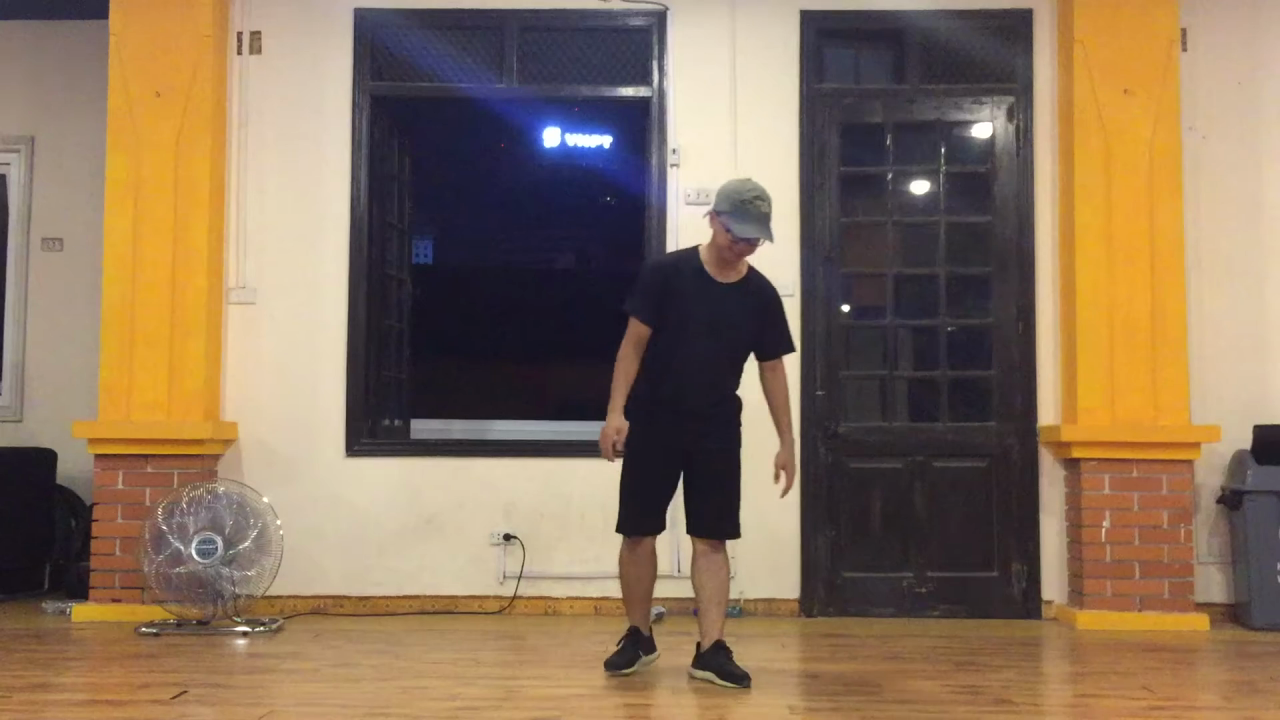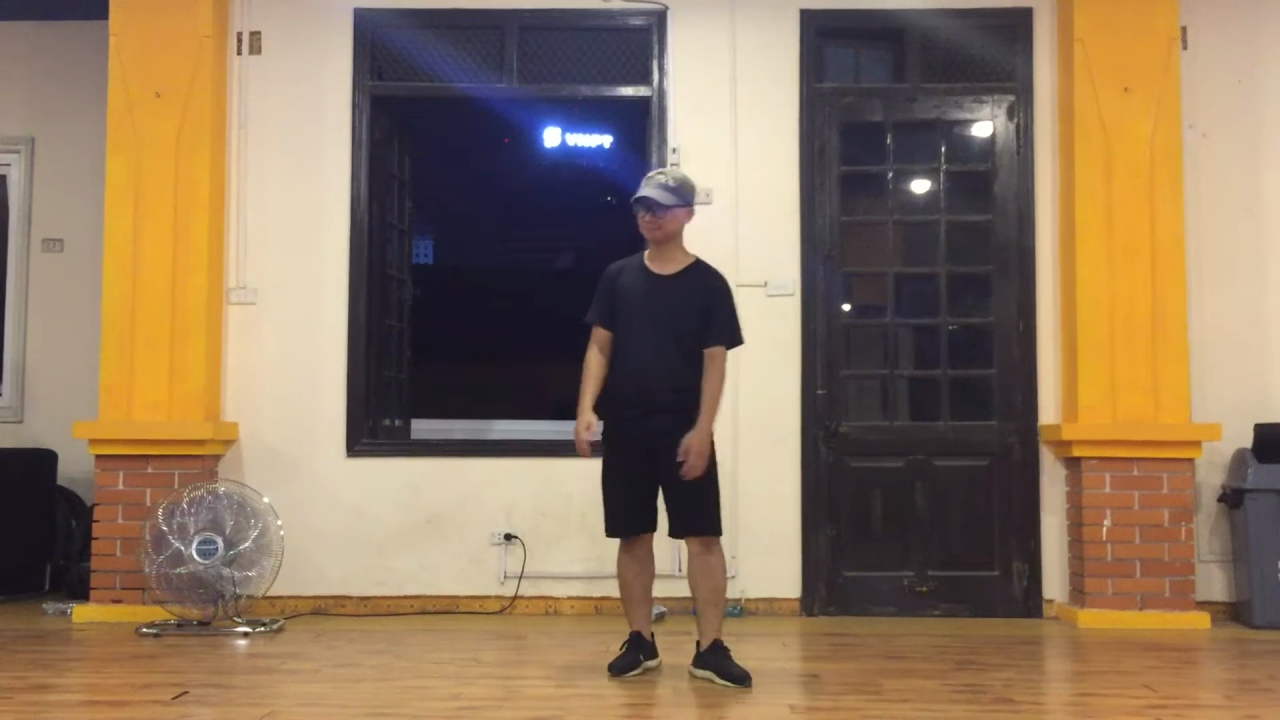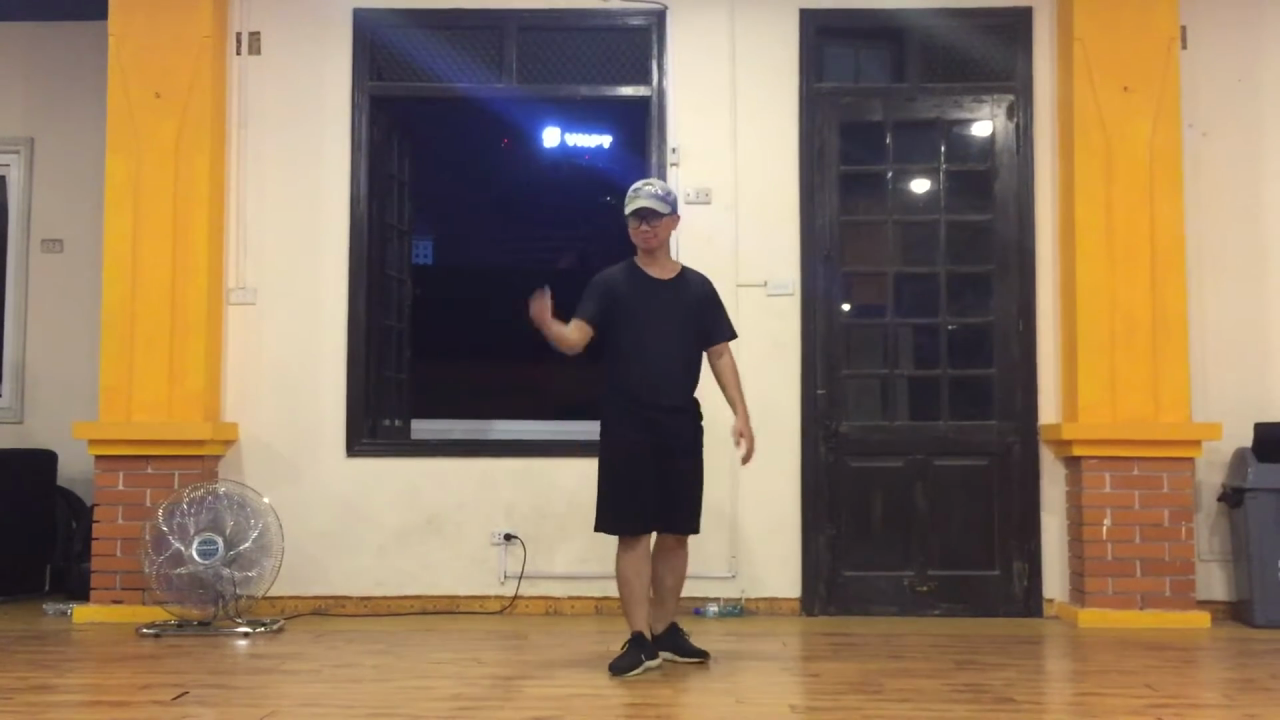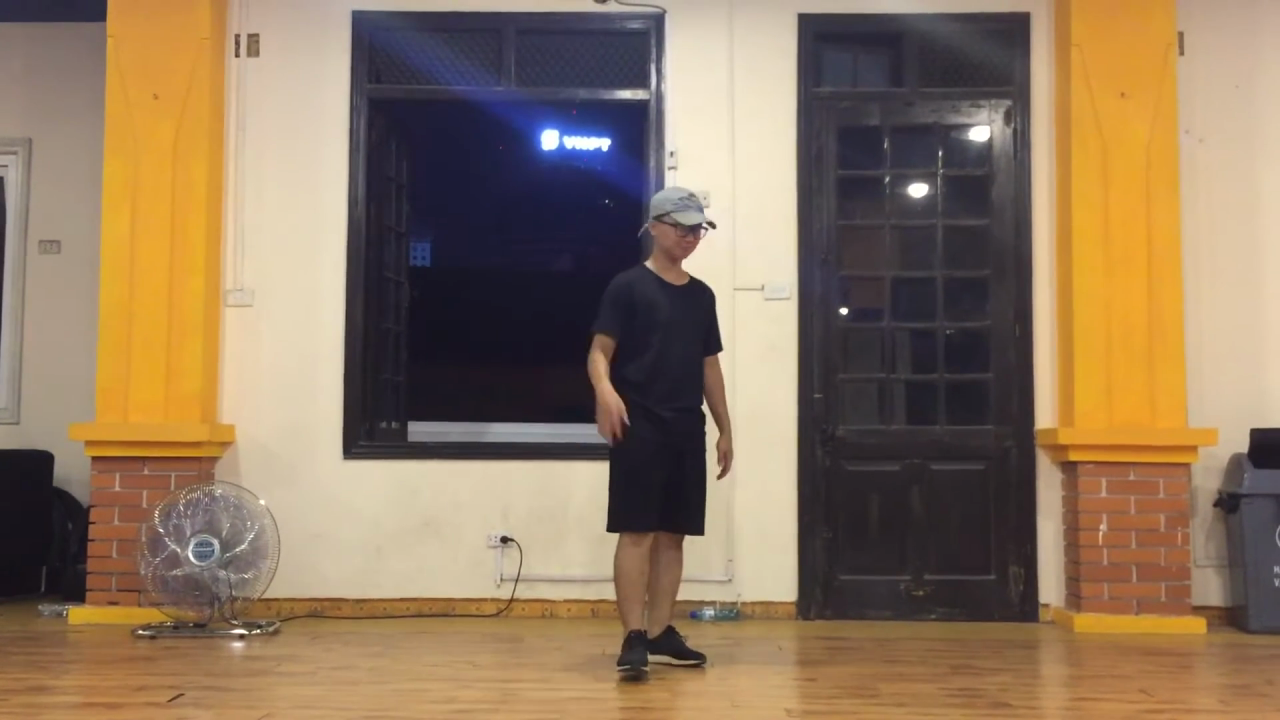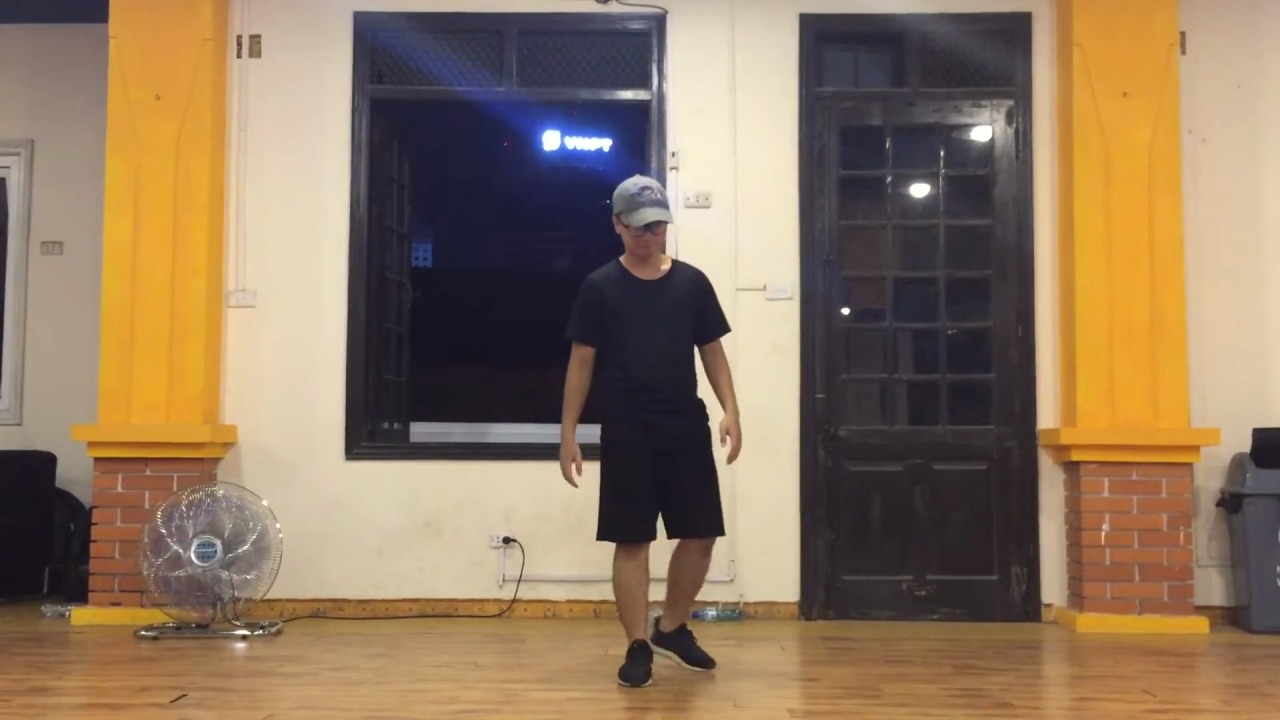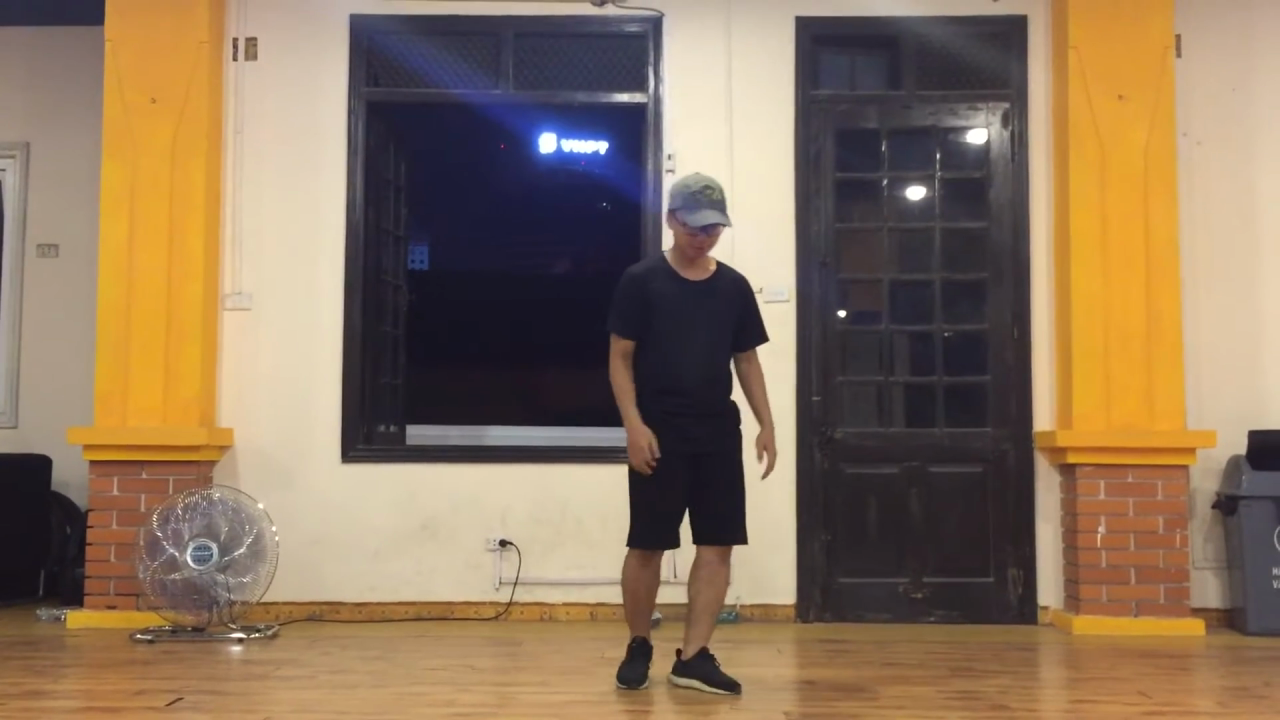
dt=0.7s
person 1, frame 1
left shoulder: (761, 295)
right shoulder: (667, 272)
left elbow: (772, 368)
right elbow: (634, 343)
left wrist: (786, 442)
right wrist: (615, 411)
left hip: (717, 430)
right hip: (654, 424)
left knee: (711, 538)
right knee: (638, 532)
left ankle: (710, 649)
right ankle: (638, 637)
person 1, frame 2
left shoulder: (709, 284)
right shoulder: (618, 276)
left elbow: (715, 362)
right elbow: (599, 348)
left wrist: (704, 430)
right wrist: (586, 410)
left hip: (684, 428)
right hip: (624, 428)
left knee: (703, 536)
right knee: (633, 536)
left ankle: (710, 648)
right ankle: (640, 640)
person 1, frame 3
left shoulder: (698, 288)
right shoulder: (611, 283)
left elbow: (720, 354)
right elbow: (575, 338)
left wrist: (740, 413)
right wrist: (548, 326)
left hip: (682, 427)
right hip: (627, 427)
left knee: (675, 534)
right knee: (633, 533)
left ankle: (664, 630)
right ankle: (639, 639)
person 1, frame 4
left shoulder: (702, 295)
right shoulder: (629, 286)
right elbow: (600, 349)
left wrist: (725, 429)
right wrist: (605, 392)
left hip: (688, 429)
right hip: (640, 426)
left knee: (672, 533)
right knee: (637, 531)
left ankle: (661, 633)
right ankle: (634, 637)
person 1, frame 5
left shoulder: (692, 282)
right shoulder: (600, 287)
left elbow: (712, 351)
right elbow: (581, 363)
left wrist: (731, 411)
right wrist: (569, 433)
left hip: (687, 427)
right hip: (626, 433)
left knee: (700, 534)
right knee: (631, 541)
left ankle: (673, 628)
right ankle: (638, 647)
person 1, frame 6
left shoulder: (734, 287)
right shoulder: (641, 280)
left elbow: (747, 360)
right elbow: (620, 358)
left wrist: (766, 425)
right wrist: (634, 424)
left hip: (719, 432)
right hip: (659, 432)
left knee: (717, 545)
right knee: (648, 546)
left ankle: (693, 656)
right ankle: (639, 645)
